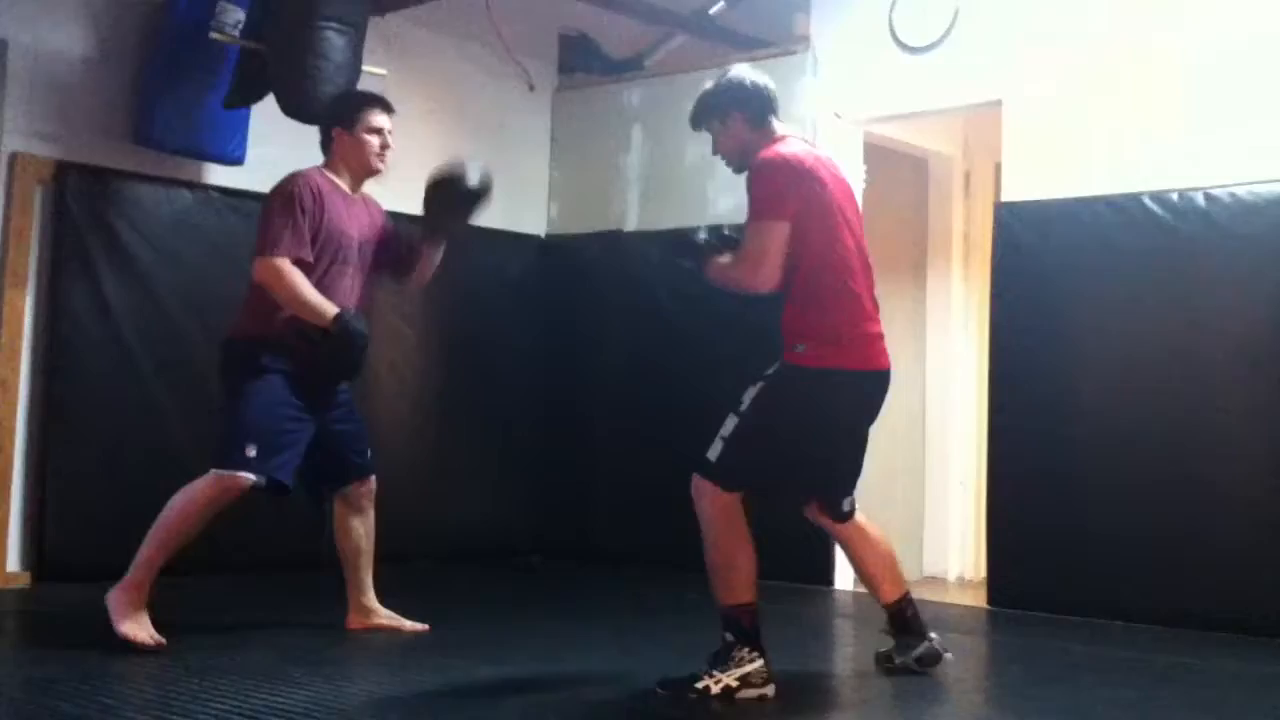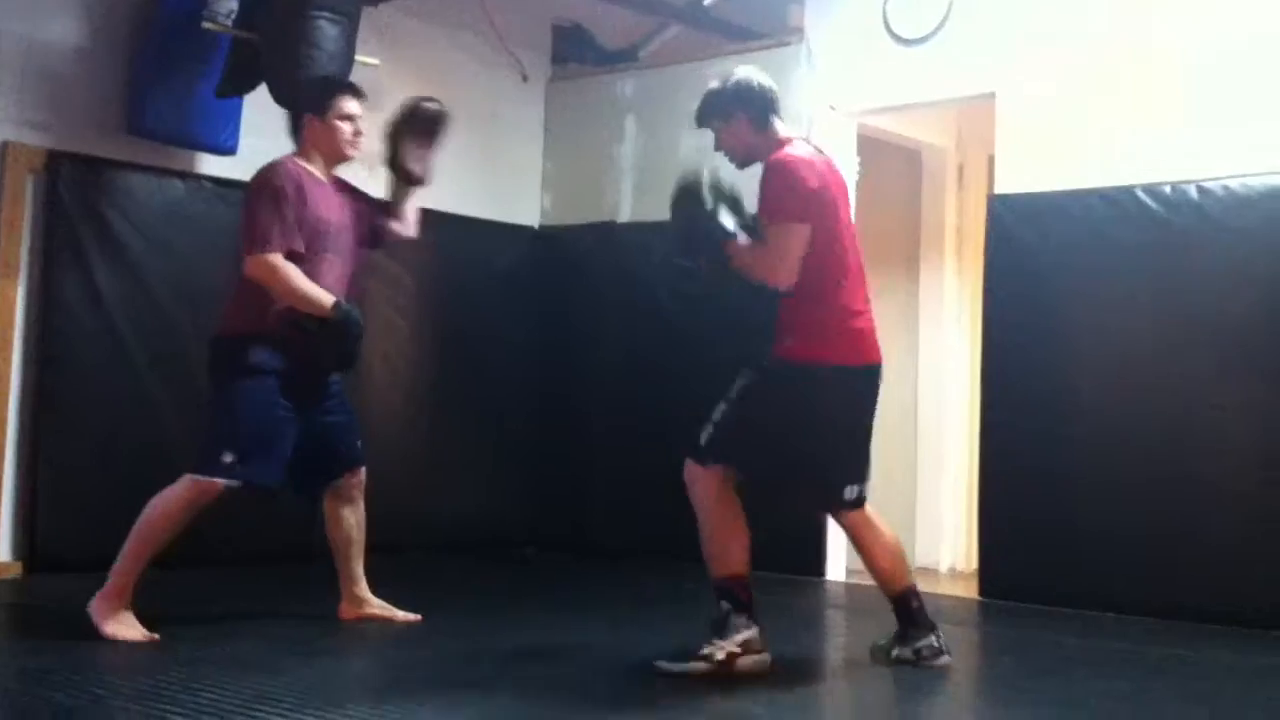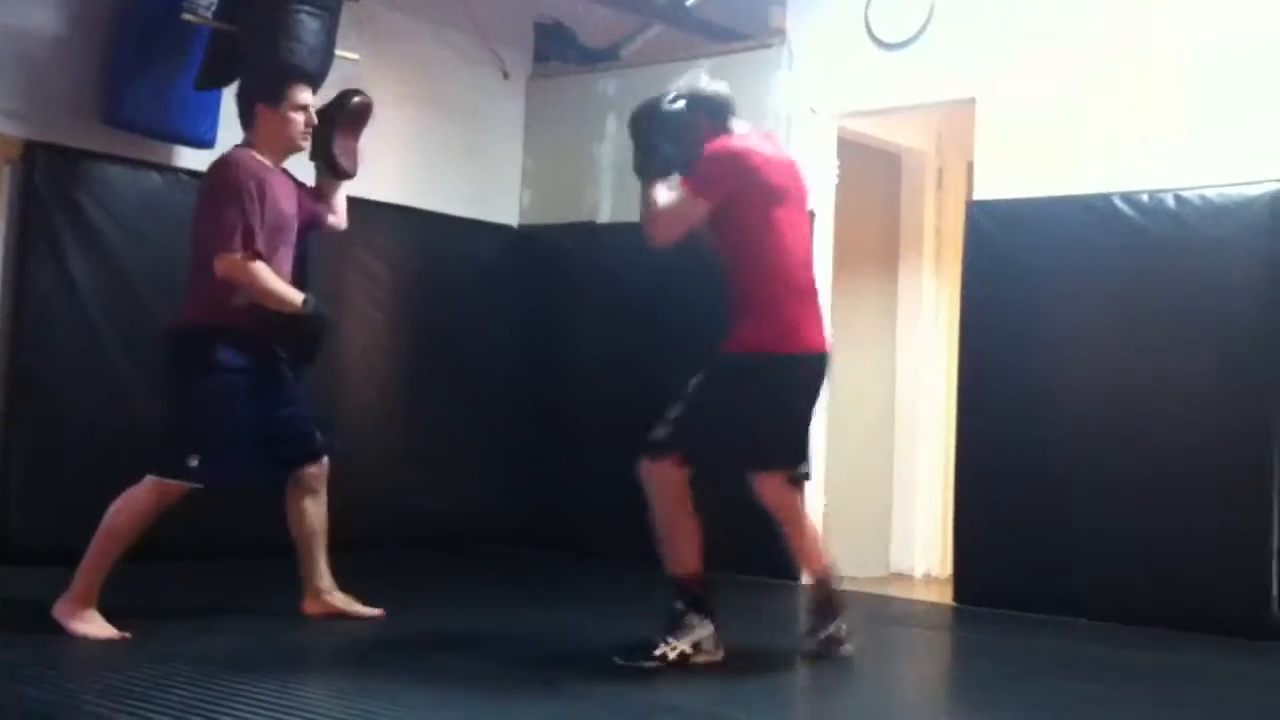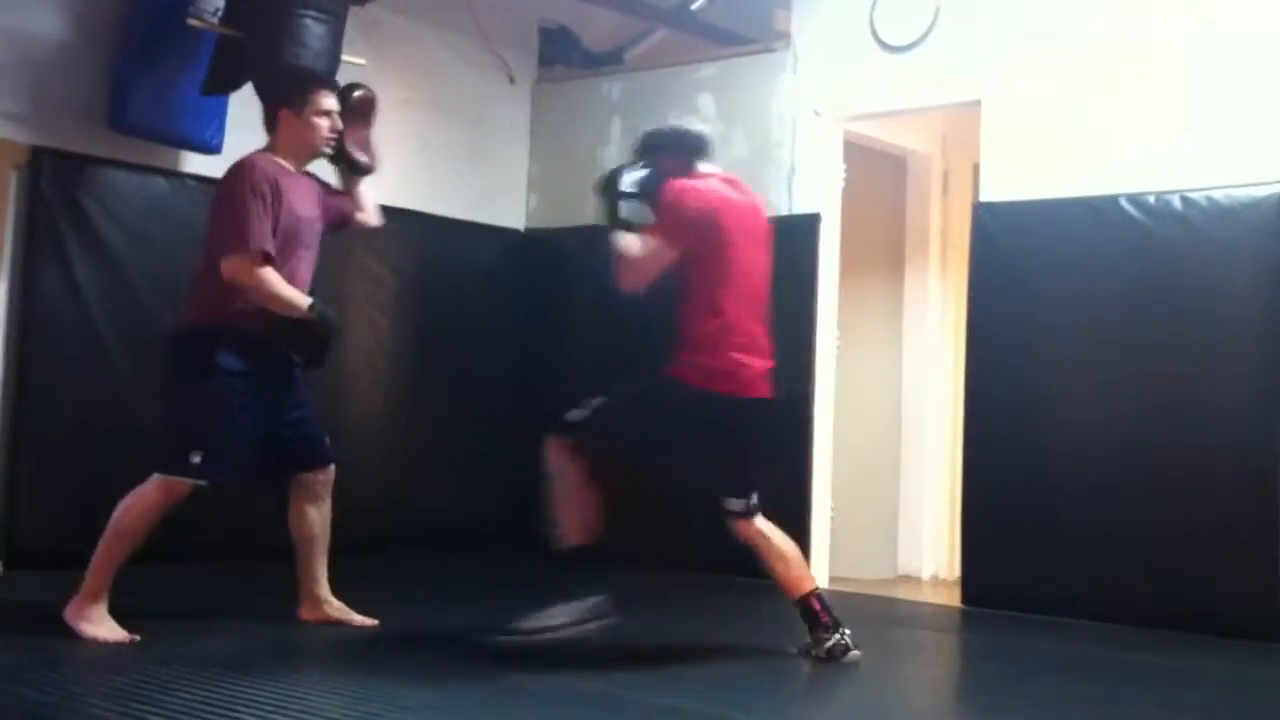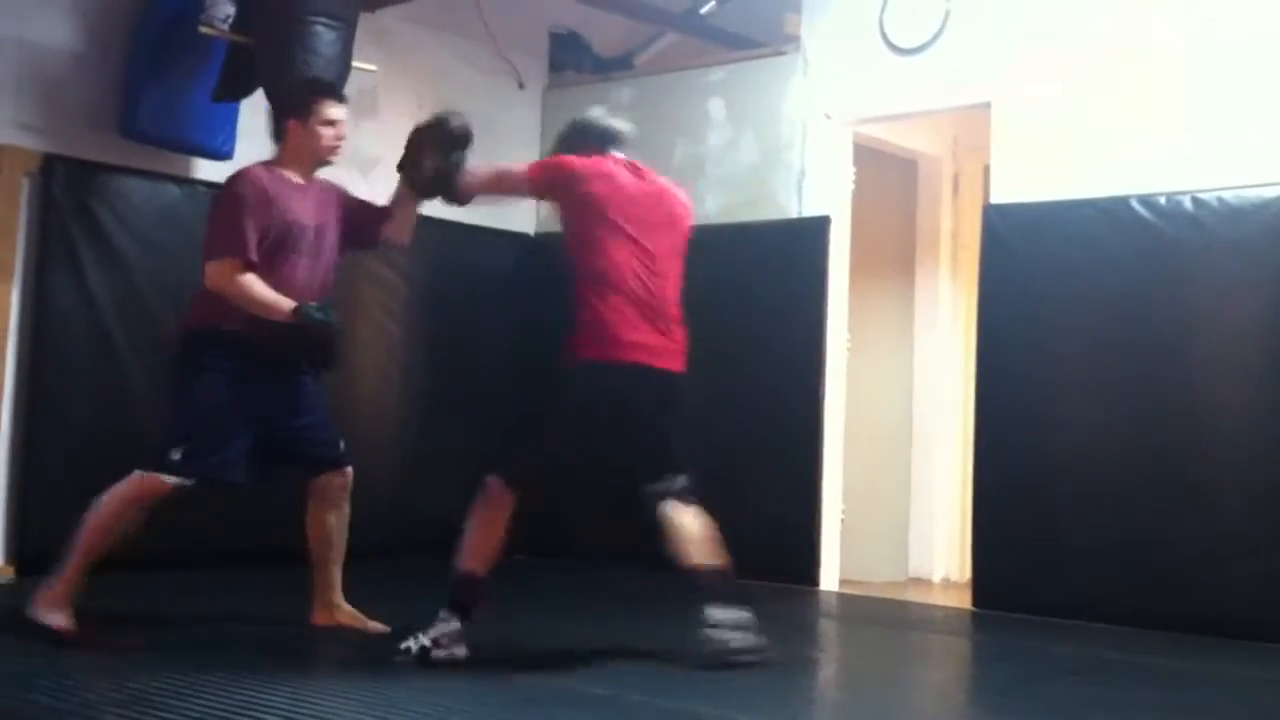
dt=0.2s
person 1, frame 1
left shoulder: (775, 165)
right shoulder: (817, 162)
left elbow: (762, 274)
left wrist: (711, 264)
right wrist: (733, 255)
left hip: (822, 365)
right hip: (862, 363)
left knee: (714, 491)
right knee: (829, 507)
left ankle: (743, 657)
right ankle: (914, 636)
person 1, frame 2
left shoulder: (785, 167)
right shoulder: (813, 162)
left elbow: (779, 272)
left wrist: (728, 239)
right wrist: (744, 237)
left hip: (812, 360)
right hip: (854, 358)
left knee: (704, 472)
right knee: (847, 506)
left ankle: (739, 627)
right ankle: (920, 631)
person 1, frame 3
left shoulder: (724, 155)
right shoulder: (776, 157)
left elbow: (660, 229)
left wrist: (654, 170)
right wrist: (678, 168)
left hip: (761, 350)
right hip: (804, 350)
left knee: (661, 468)
right knee: (777, 487)
left ankle: (694, 626)
right ankle: (829, 617)
person 1, frame 4
left shoulder: (685, 198)
right shoulder: (751, 204)
left elbow: (632, 277)
left wrist: (623, 215)
right wrist: (650, 207)
left hip: (696, 384)
right hip: (751, 390)
left knee: (566, 449)
right knee: (745, 519)
left ankle: (584, 590)
right ankle: (826, 630)
person 1, frame 5
left shoulder: (573, 172)
right shoulder: (676, 198)
left elbow: (480, 182)
left wrist: (456, 180)
left hip: (597, 363)
right hip: (664, 368)
left knee: (500, 488)
right knee: (674, 498)
left ankle: (453, 623)
right ankle: (724, 610)
person 2, frame 1
left shoulder: (368, 214)
right shoulder: (303, 189)
left elbow: (416, 270)
right elbow: (270, 267)
left wrist: (445, 229)
right wrist: (335, 320)
left hip: (323, 371)
right hip: (269, 360)
left knee: (358, 484)
right knee: (233, 476)
left ankle: (364, 606)
right ankle: (130, 592)
person 2, frame 2
left shoulder: (341, 195)
right shoulder: (282, 179)
left elbow: (401, 227)
right elbow: (263, 264)
left wrist: (410, 168)
right wrist: (332, 310)
left hip: (311, 361)
right hip: (261, 355)
left knee: (348, 474)
right knee: (212, 478)
left ankle: (356, 596)
right ankle: (112, 598)
person 2, frame 3
left shoulder: (280, 182)
right shoulder: (240, 171)
left elbow: (333, 219)
right elbow: (233, 264)
right wrist: (302, 306)
left hip: (259, 352)
right hip: (216, 348)
left knee: (310, 465)
right knee: (173, 479)
left ankle: (319, 590)
right ankle: (78, 600)
person 2, frame 4
left shoulder: (310, 189)
right shoulder: (255, 176)
left elbow: (366, 216)
right elbow: (237, 268)
right wrist: (310, 311)
left hip: (274, 357)
right hip: (221, 351)
left knee: (316, 471)
right knee: (178, 479)
left ankle: (316, 597)
right ankle: (88, 603)
person 2, frame 5
left shoulder: (330, 198)
right shoulder: (251, 186)
left elbow: (393, 232)
right elbow: (222, 274)
left wrist: (416, 181)
right wrist: (295, 315)
left hip: (286, 365)
right hip: (224, 357)
left knee: (335, 475)
right knee: (163, 477)
left ankle: (330, 604)
right ankle: (62, 586)
